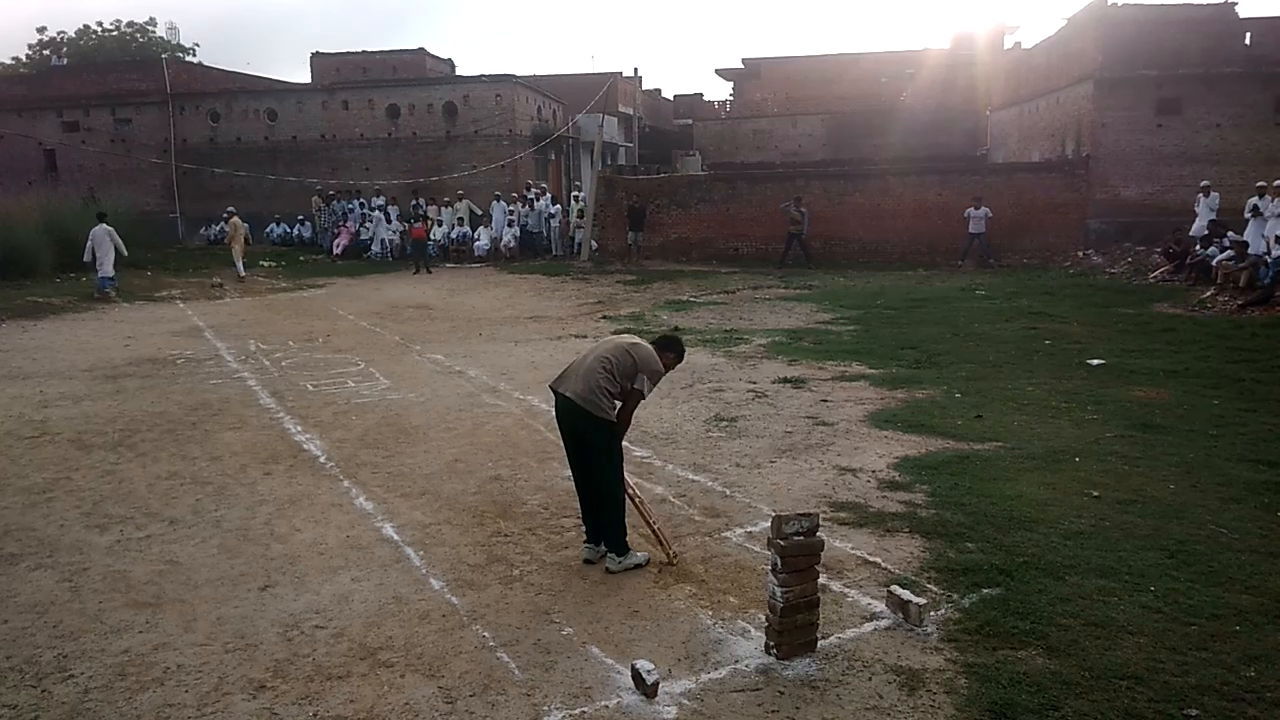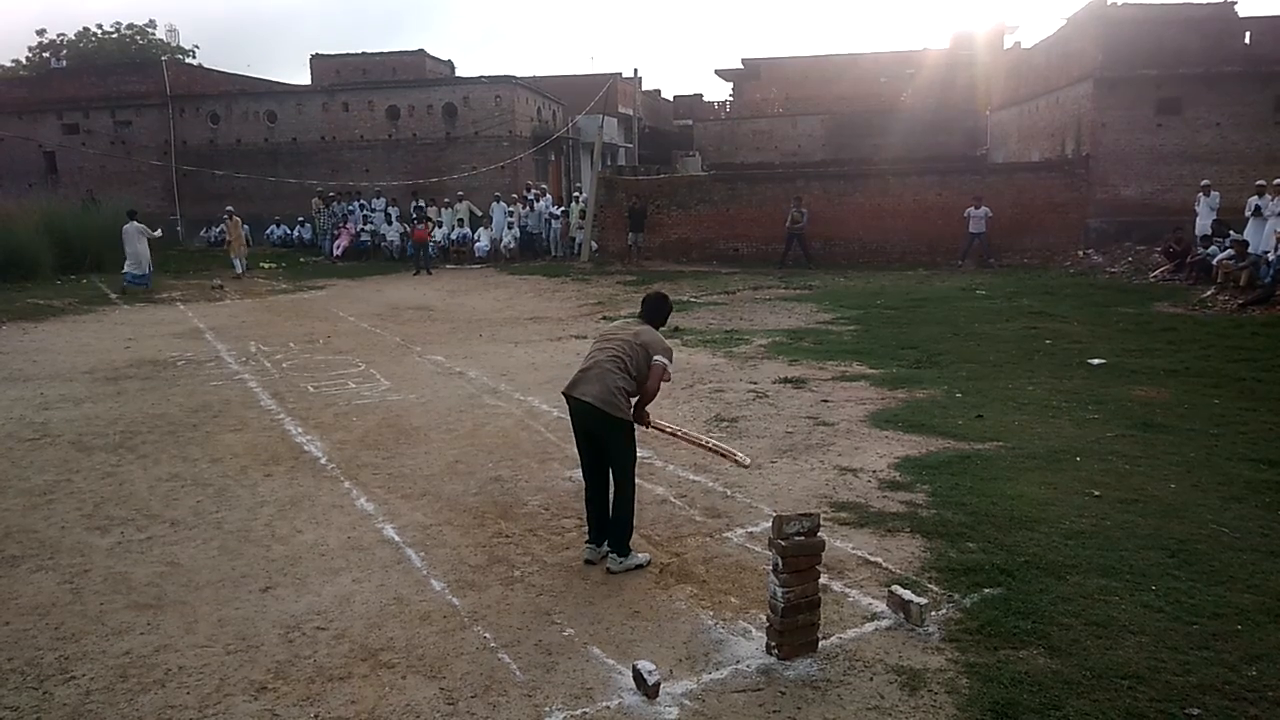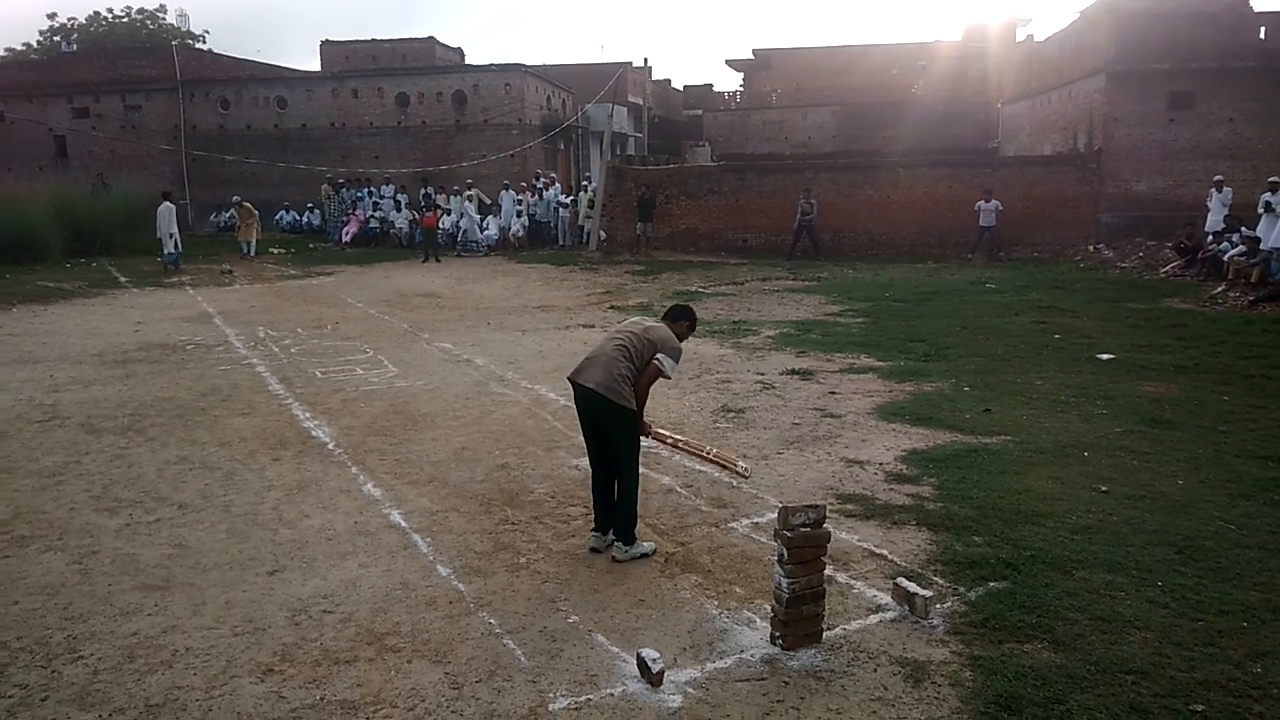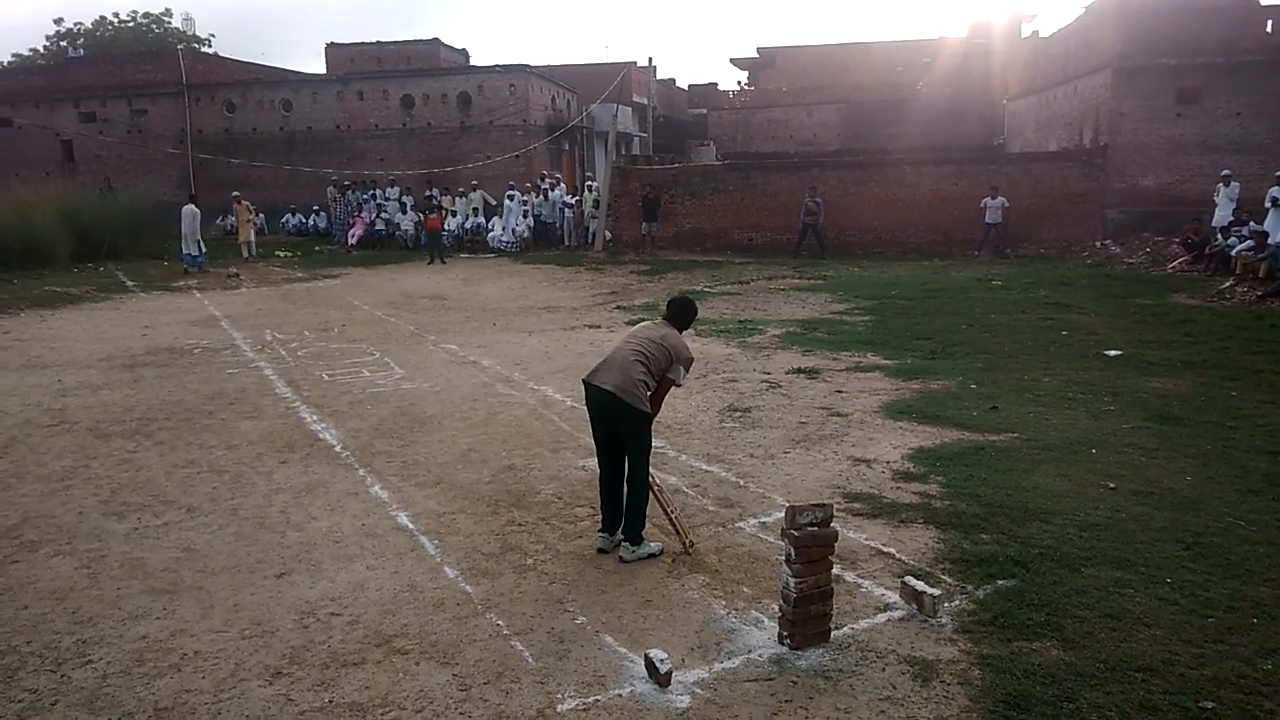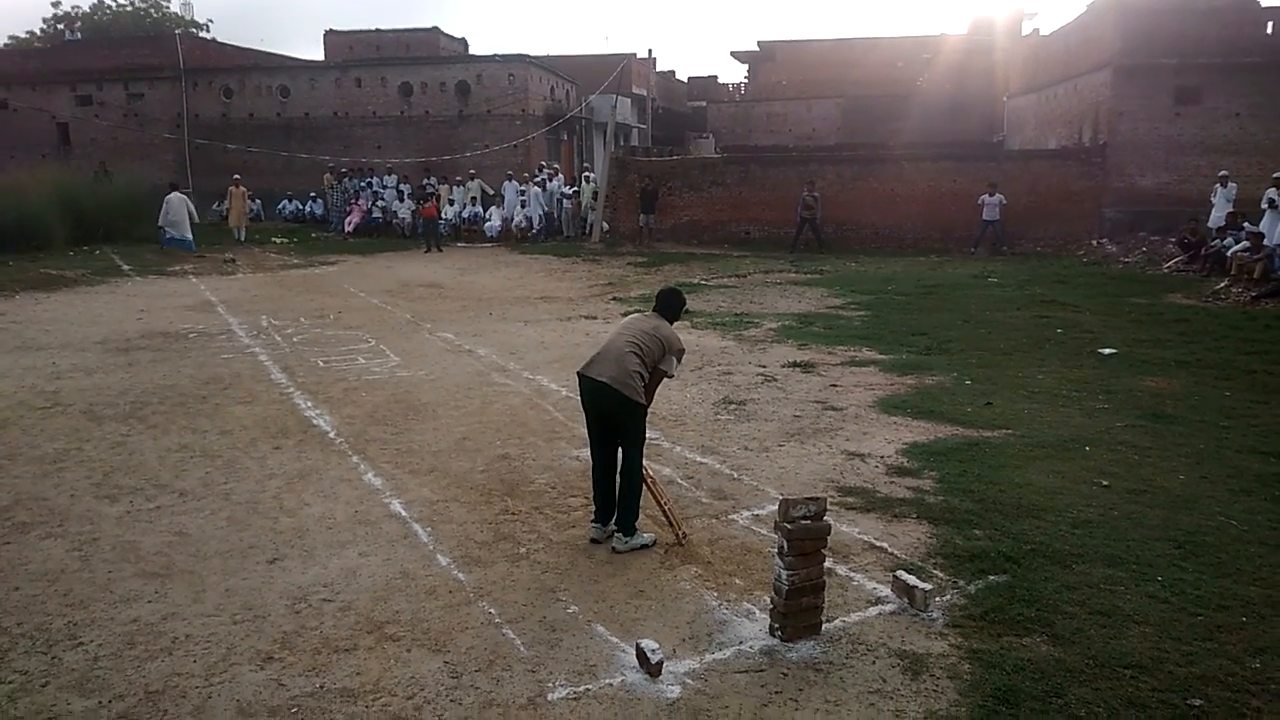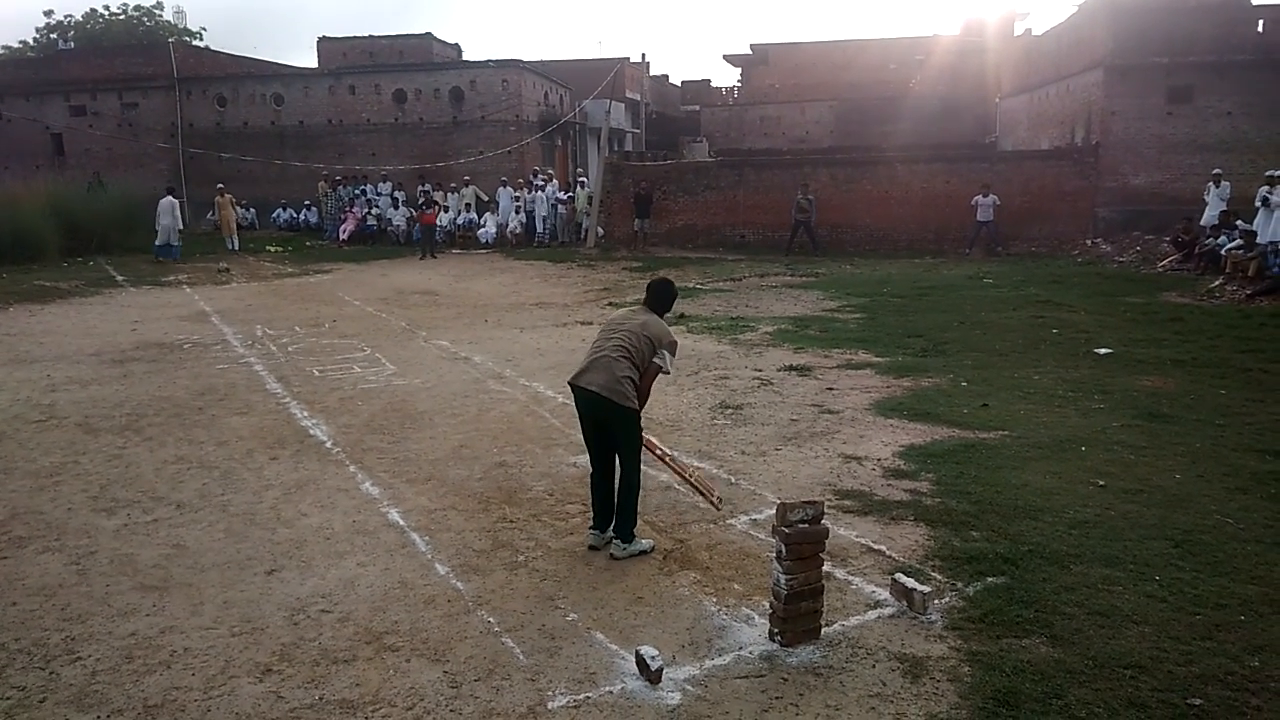
dt=0.7s
person 1, frame 1
left shoulder: (626, 341)
right shoulder: (654, 366)
right elbow: (626, 411)
right wrist: (614, 444)
left hip: (564, 396)
right hip: (591, 406)
left knee: (585, 479)
right knee: (611, 483)
left ankle: (593, 544)
right ankle: (618, 554)
person 1, frame 2
left shoulder: (615, 327)
right shoulder: (660, 346)
right elbow: (651, 387)
left wrist: (630, 407)
right wrist: (638, 410)
left hip: (577, 398)
right hip: (609, 408)
left knee: (594, 479)
right knee: (623, 484)
left ankle: (595, 544)
right ankle: (619, 554)
person 1, frame 3
left shoulder: (637, 322)
right shoulder: (671, 345)
right elbow: (641, 385)
left wrist: (632, 417)
right wrist: (639, 421)
left hip: (582, 385)
right hip: (611, 395)
left knee: (601, 467)
right knee: (626, 473)
left ankle: (600, 532)
right ankle: (625, 543)
person 1, frame 4
left shoulder: (643, 327)
right shoulder: (683, 352)
right elbow: (657, 397)
left wrist: (638, 424)
right wrist: (641, 427)
left hip: (595, 388)
right hip: (628, 399)
left knee: (609, 468)
right knee: (638, 474)
left ankle: (607, 533)
right ankle: (632, 543)
person 1, frame 5
left shoulder: (632, 319)
right shoulder: (674, 343)
right elbow: (650, 388)
right wrist: (638, 414)
left hip: (589, 379)
right hip: (623, 389)
left knee: (601, 458)
right knee: (632, 464)
left ankle: (600, 523)
right ankle: (625, 534)
person 1, frame 6
left shoulder: (618, 316)
right shoulder: (665, 337)
right elbow: (644, 385)
right wrist: (633, 418)
left hip: (582, 387)
right hip: (616, 396)
left knee: (600, 466)
right knee: (630, 470)
left ankle: (598, 530)
right ankle: (623, 541)
